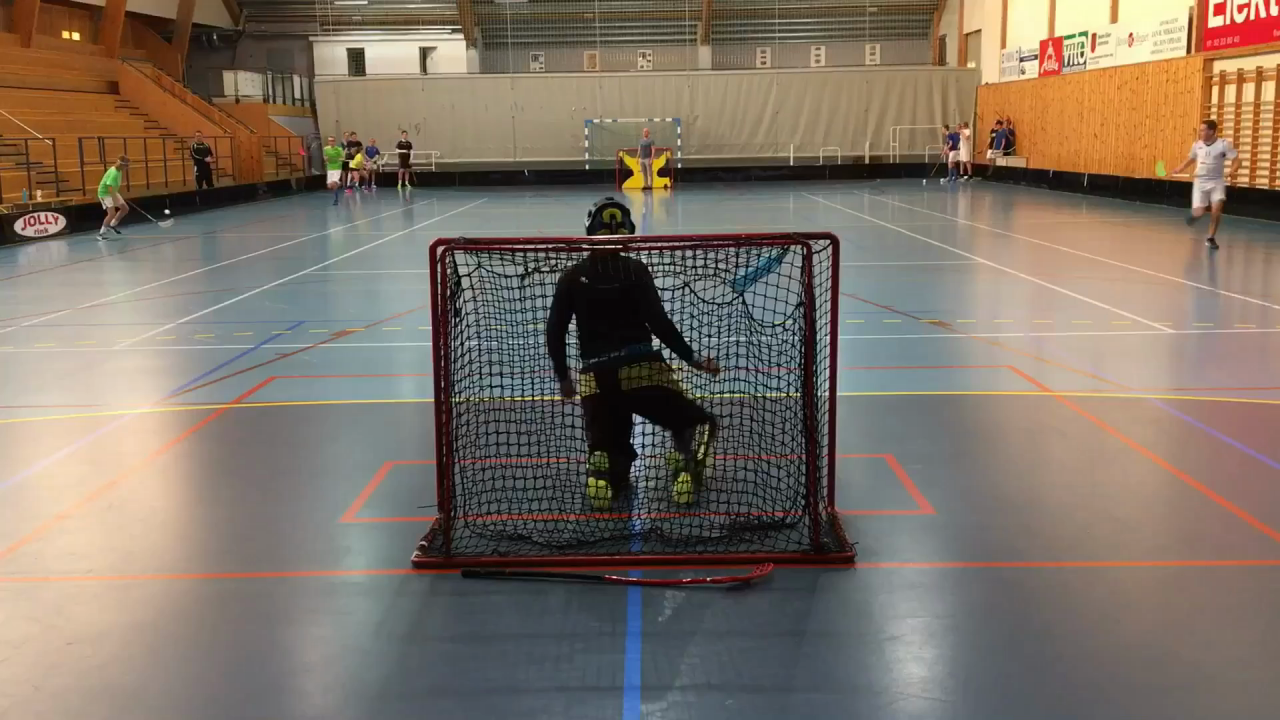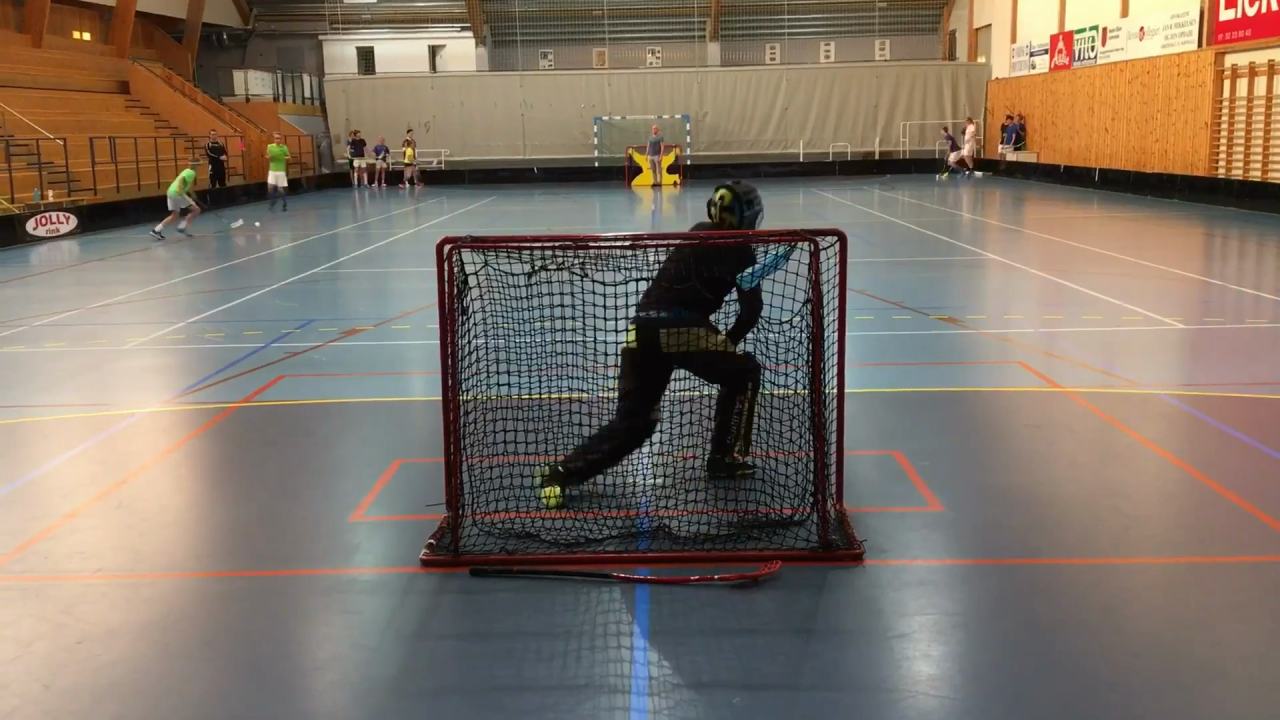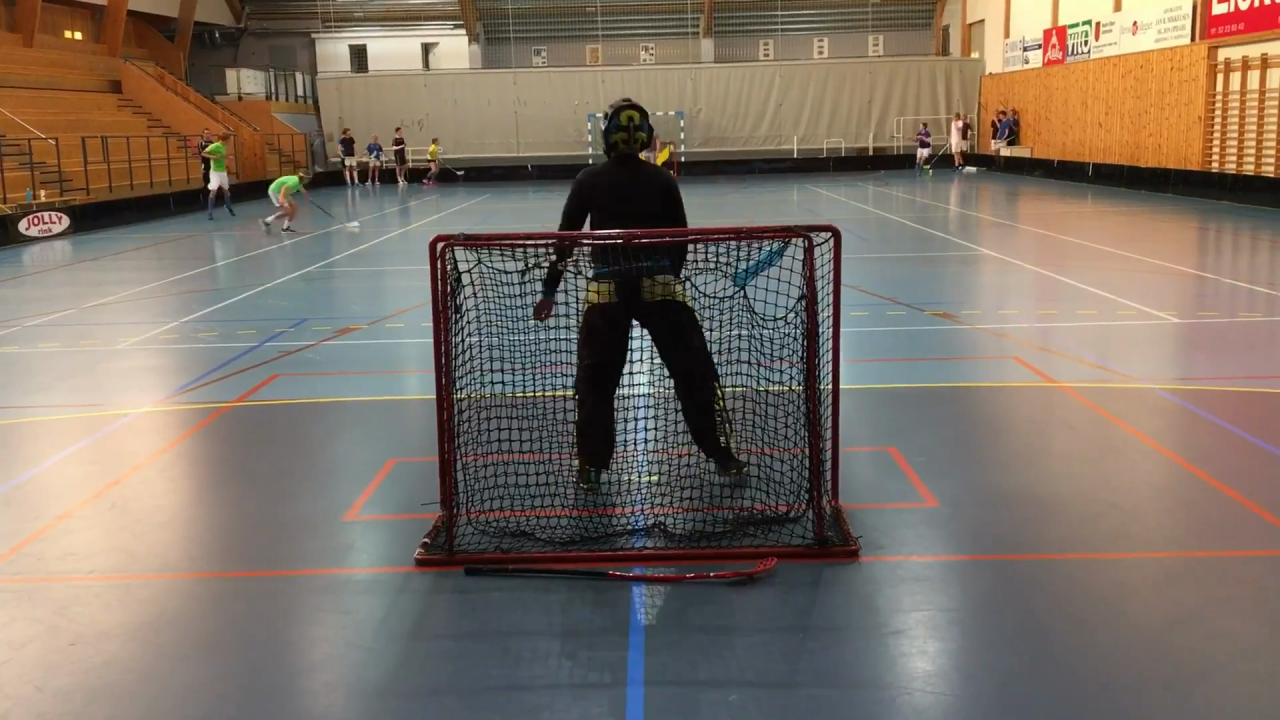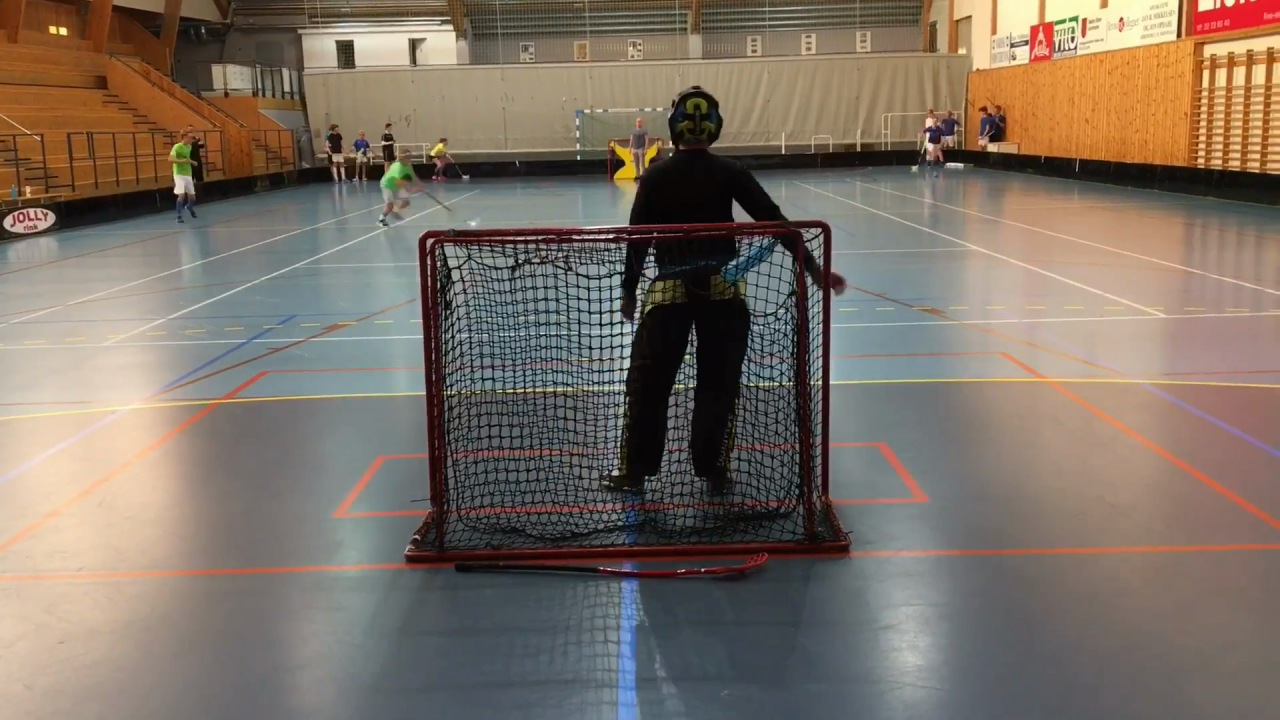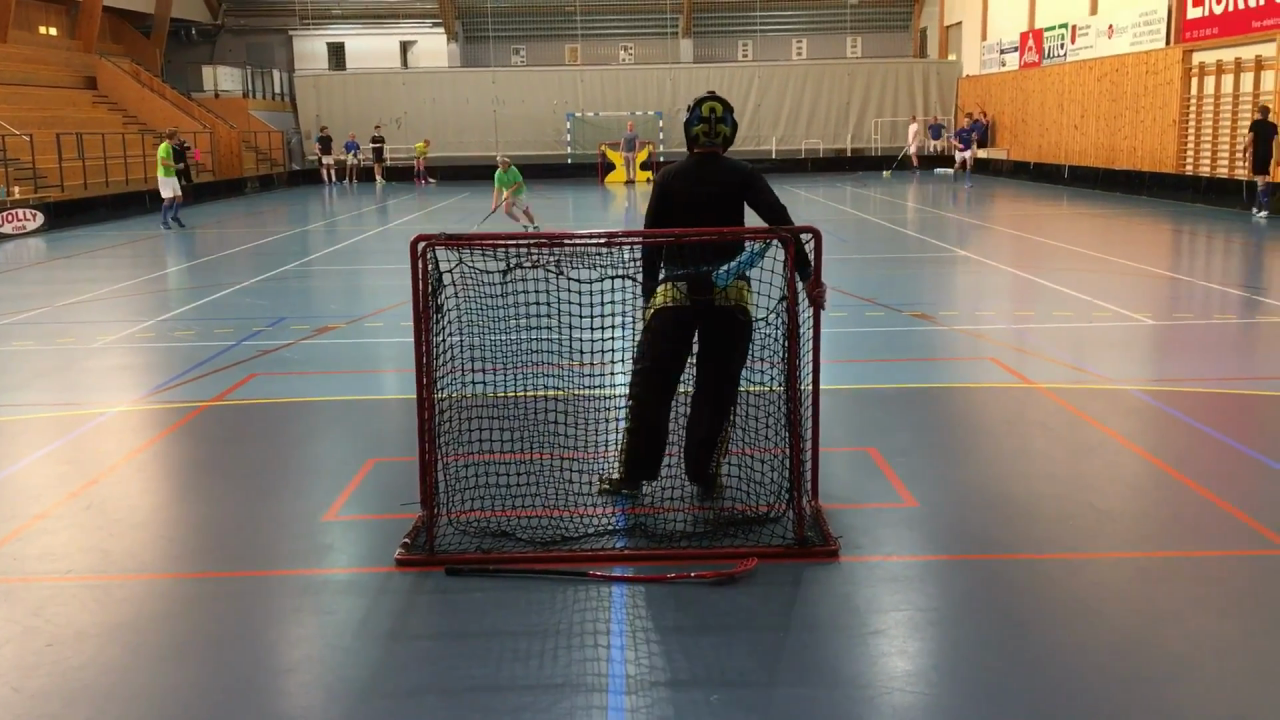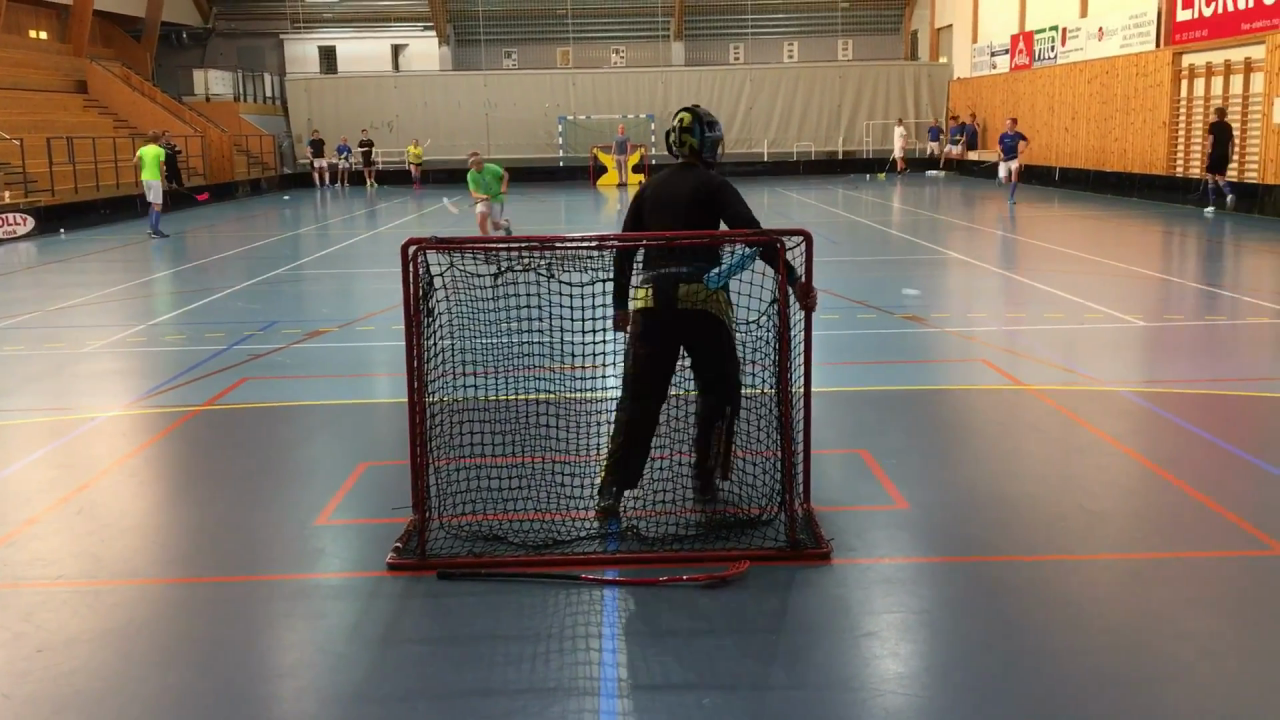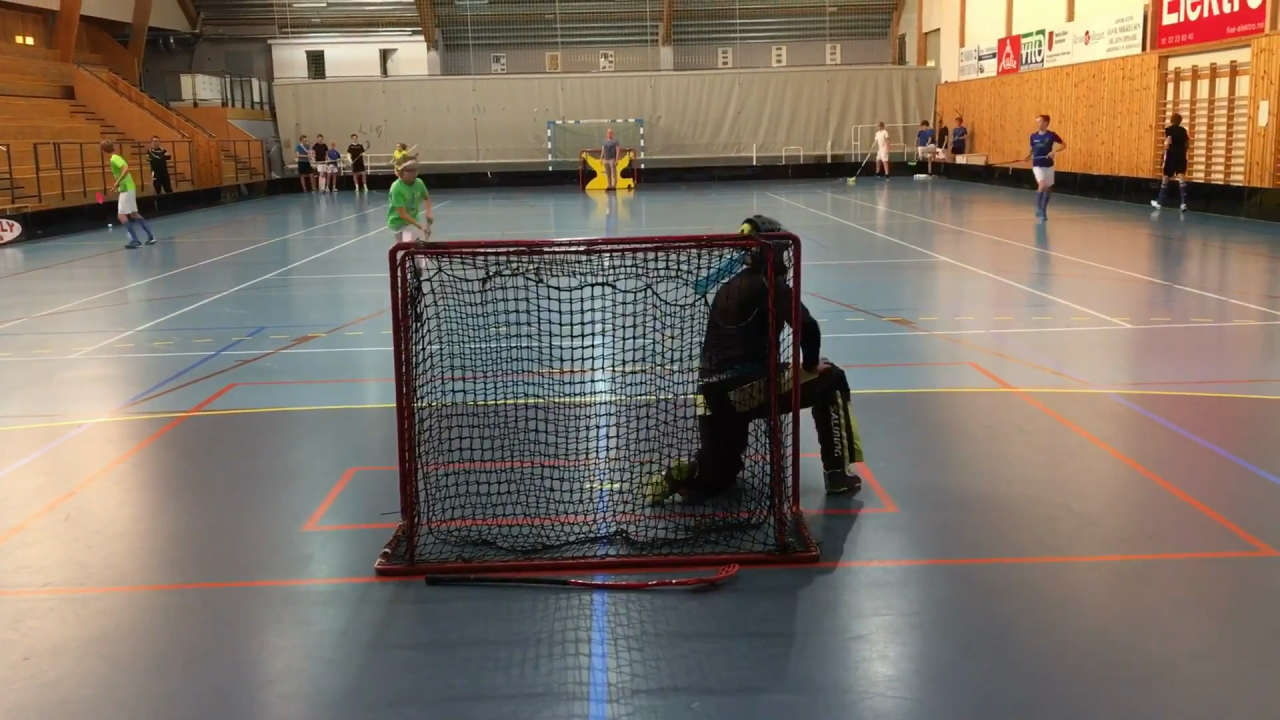
dt=0.4s
person 1, frame 1
left shoulder: (571, 276)
right shoulder: (636, 270)
left elbow: (554, 335)
right elbow: (660, 326)
left wrist: (563, 379)
right wrist: (695, 360)
left hip: (598, 378)
right hip: (643, 371)
left knee: (607, 450)
right knee: (700, 422)
left ankle: (609, 475)
right ankle: (687, 462)
person 1, frame 2
left shoulder: (697, 234)
right shoulder: (740, 250)
right elbow: (751, 307)
right wrist: (729, 345)
left hip: (642, 333)
right hip: (684, 331)
left knee: (630, 423)
right knee: (743, 374)
left ankle: (564, 471)
right ankle: (725, 460)
person 1, frame 3
left shoulder: (588, 181)
right shoulder: (662, 180)
left elbow: (566, 238)
right elbow: (679, 240)
left wrist: (548, 292)
right wrist: (671, 280)
left hip: (608, 289)
right hip: (660, 285)
left knee: (595, 382)
right knee: (695, 370)
left ankle: (591, 467)
right ankle: (720, 455)
person 1, frame 4
left shoulder: (655, 175)
right shoulder: (729, 172)
left elbow: (637, 237)
right elbow: (771, 219)
left wrist: (628, 292)
right wrist: (812, 266)
left hip: (669, 289)
right hip: (722, 287)
left knee: (648, 382)
right knee: (718, 383)
left ankle: (634, 470)
right ankle: (712, 470)
person 1, frame 5
left shoulder: (669, 177)
right shoulder: (742, 175)
left elbow: (651, 242)
right elbow: (780, 223)
left wrist: (649, 292)
right wrist: (807, 276)
left hip: (675, 291)
right hip: (727, 292)
left knee: (651, 385)
right knee: (717, 389)
left ankle: (633, 475)
right ankle: (704, 475)
person 1, frame 6
left shoulder: (649, 190)
right shoulder: (712, 184)
left elbow: (623, 252)
right elbow: (750, 233)
left wrist: (620, 306)
right wrist: (795, 280)
left hip: (652, 300)
right hip: (704, 296)
left knee: (639, 398)
right knee: (720, 389)
left ankle: (613, 491)
right ankle: (707, 477)
person 1, frame 7
left shoulder: (725, 288)
right shoulder: (767, 283)
right elbow: (807, 327)
right wrist: (810, 364)
left hip: (713, 394)
right hip: (752, 385)
left knee: (716, 472)
right knee: (830, 381)
left ankle: (686, 475)
right ankle: (837, 473)
